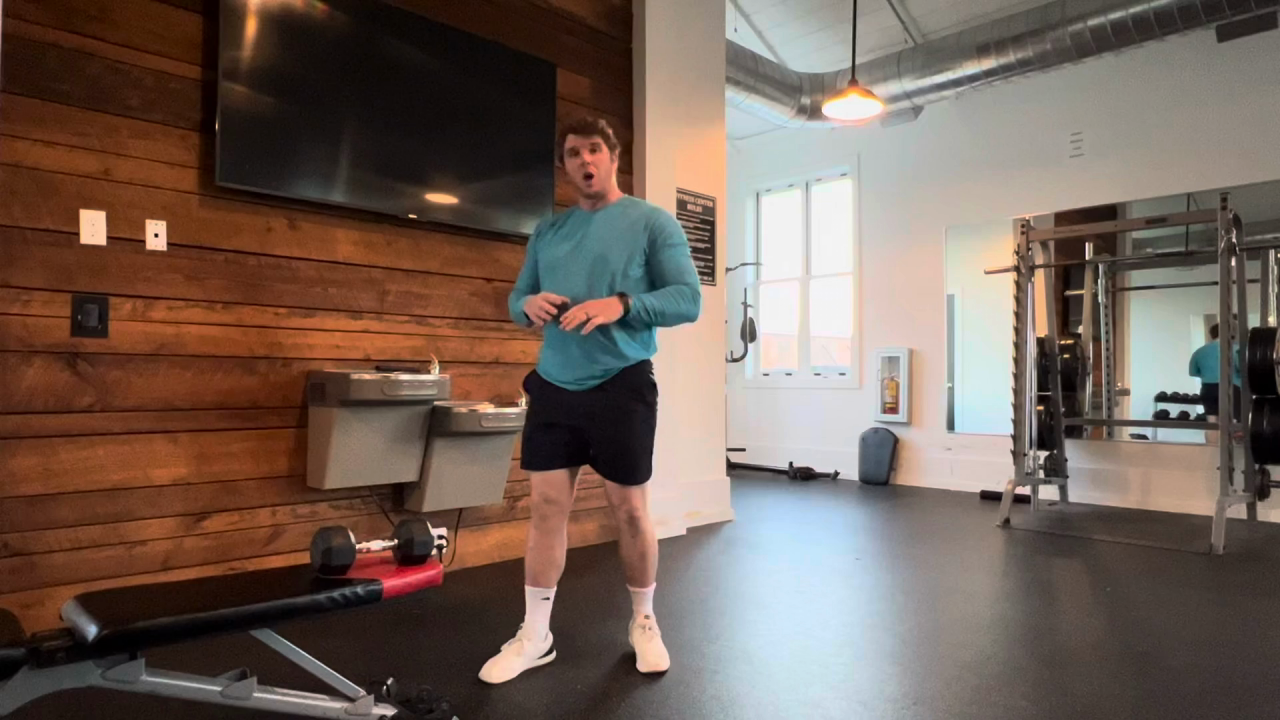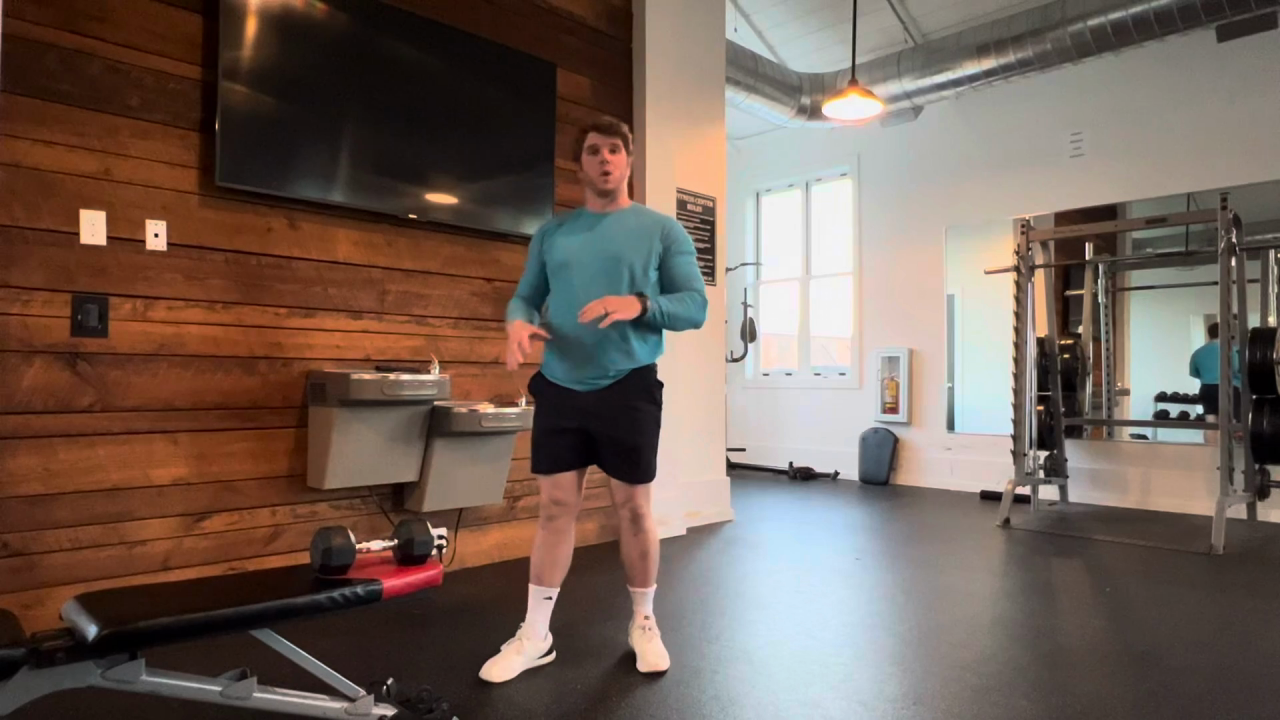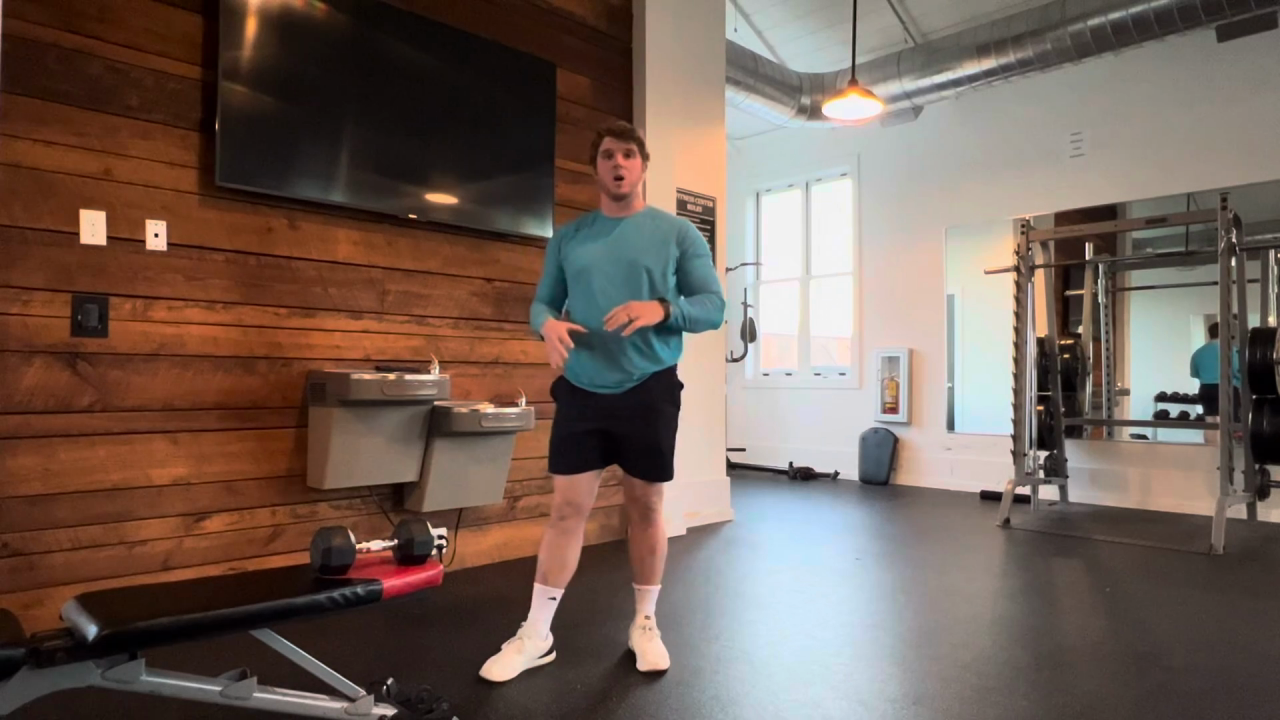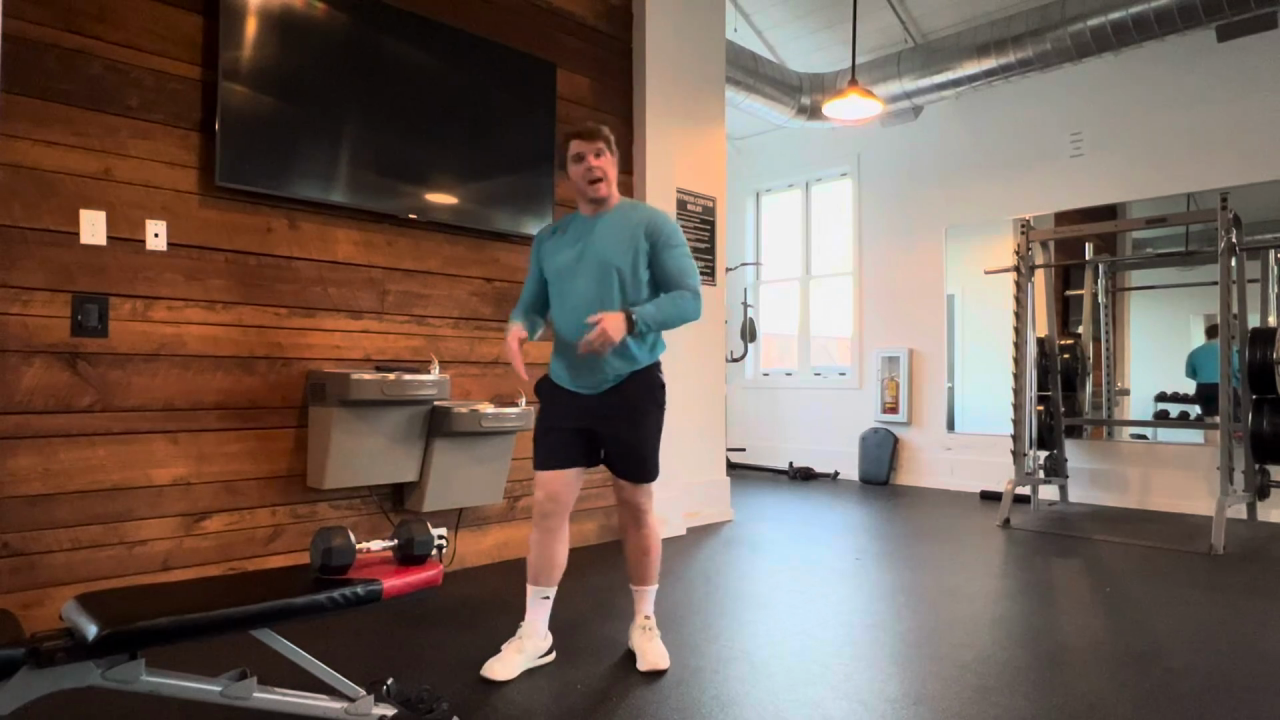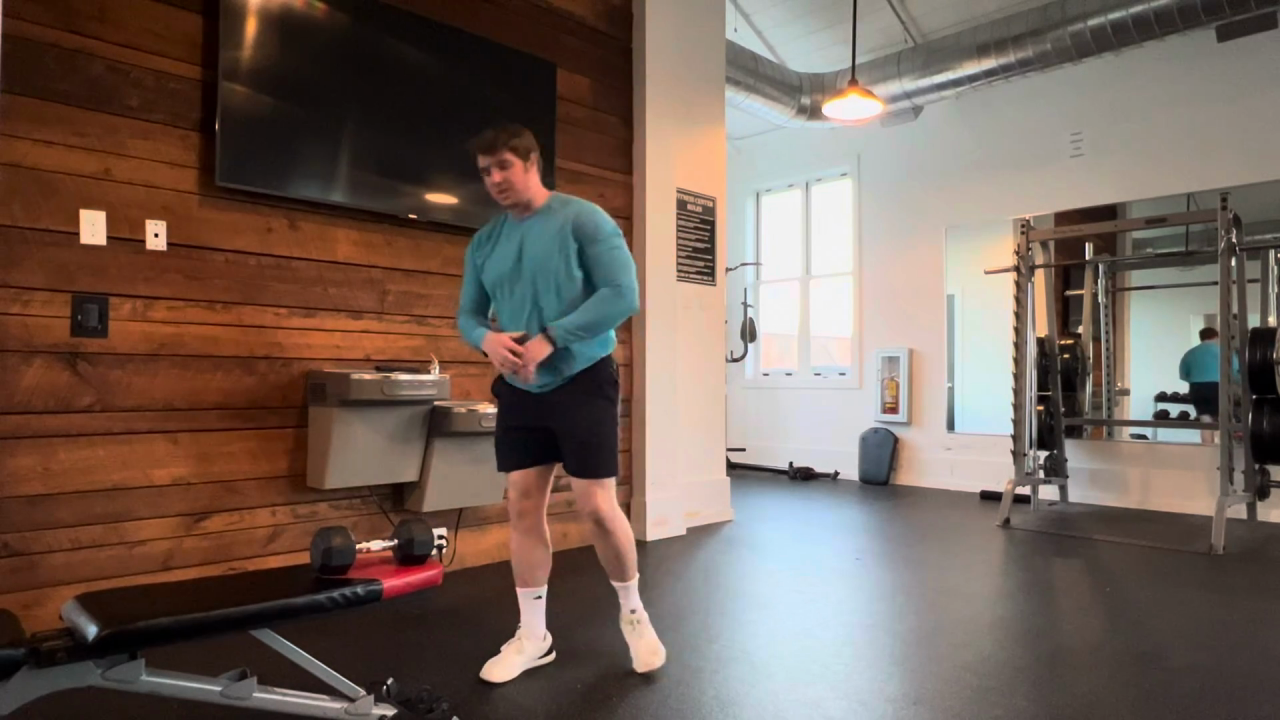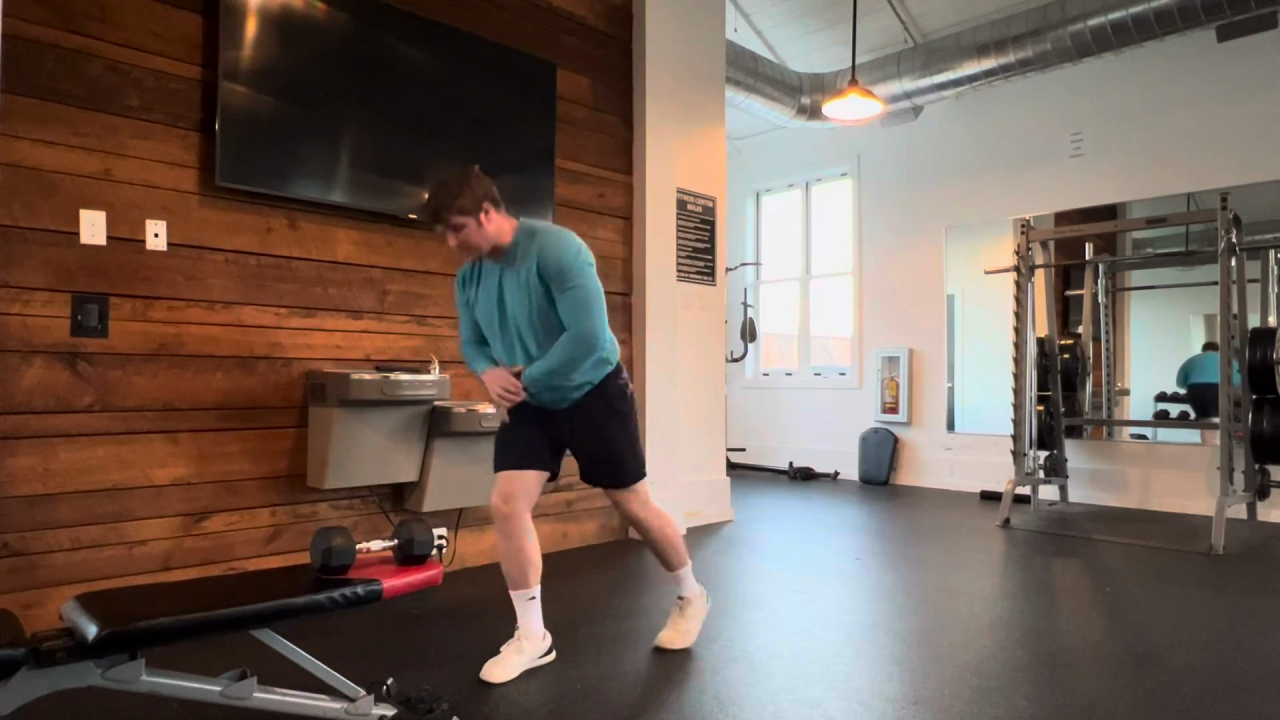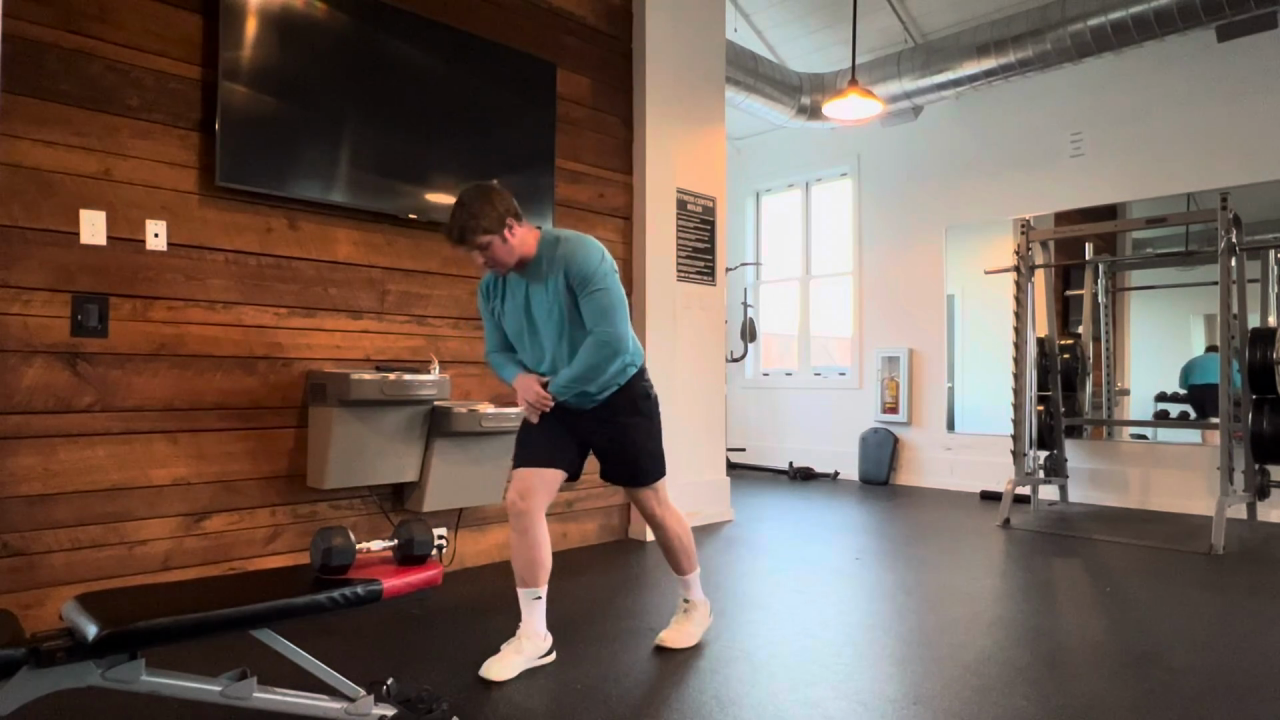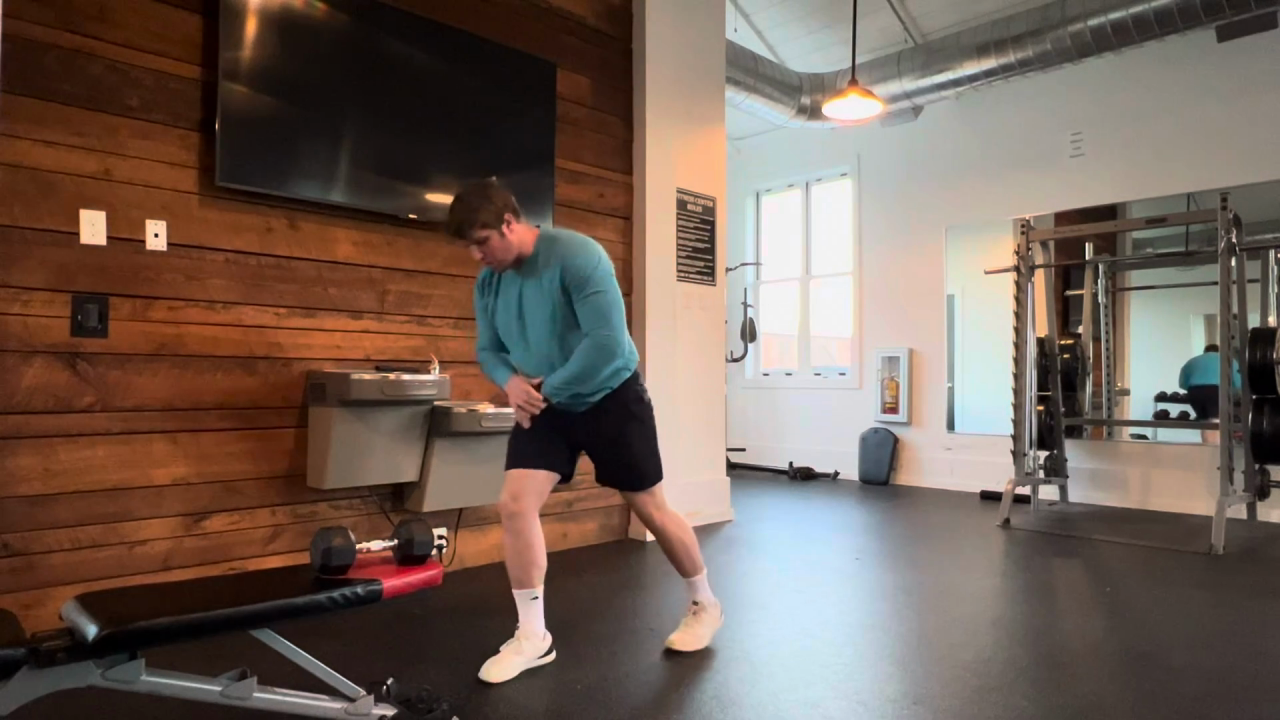
dt=0.5s
person 1, frame 1
left shoulder: (653, 223)
right shoulder: (547, 232)
left elbow: (688, 300)
right elbow: (518, 296)
left wrist: (620, 305)
right wrist: (527, 305)
left hip: (622, 385)
right hip: (553, 386)
left knee: (629, 509)
right knee: (545, 507)
left ankle: (644, 622)
right ankle: (534, 635)
person 1, frame 2
left shoulder: (662, 230)
right shoulder: (551, 233)
left elbow: (695, 306)
right elbow: (526, 296)
left wrist: (639, 304)
right wrist: (518, 322)
left hip: (629, 387)
right hip: (560, 388)
left knee: (634, 508)
right knee: (554, 509)
left ankle: (643, 624)
right ankle: (535, 635)
person 1, frame 3
left shoulder: (678, 233)
right shoulder: (568, 238)
left elbow: (713, 306)
right elbow: (542, 301)
left wrist: (662, 309)
right wrist: (548, 324)
left hip: (649, 389)
right hip: (581, 390)
left knee: (645, 507)
right knee: (566, 510)
left ankle: (644, 623)
right ankle: (536, 635)
person 1, frame 4
left shoulder: (652, 225)
right shoulder: (549, 239)
left elbow: (688, 300)
right elbow: (531, 304)
left wrist: (629, 319)
right wrist: (518, 328)
left hip: (632, 386)
right hip: (564, 389)
left knee: (636, 508)
right knee: (548, 505)
left ankle: (644, 624)
right ankle: (535, 634)
person 1, frame 5
left shoulder: (584, 219)
right shoulder: (484, 244)
left elbow: (623, 296)
right elbow: (468, 315)
left wrist: (550, 338)
right wrist: (488, 338)
left hip: (583, 380)
right hip: (520, 389)
left knee: (596, 506)
right knee: (523, 506)
left ankle: (632, 614)
right ankle: (533, 635)
person 1, frame 6
left shoulder: (557, 249)
right shoulder: (469, 278)
left elbow: (588, 336)
right elbow: (472, 344)
left wrist: (525, 379)
right wrist: (488, 372)
left hip: (594, 393)
right hip: (530, 406)
left knee: (633, 505)
right knee: (506, 507)
left ankle: (689, 595)
right ankle: (532, 636)
person 1, frame 7
left shoulder: (579, 255)
right shoulder: (492, 287)
left elbow: (613, 339)
right elbow: (497, 350)
left wrist: (555, 388)
right wrist: (519, 378)
left hip: (618, 394)
right hip: (553, 405)
left knee: (652, 505)
right knee: (522, 503)
left ankle: (695, 603)
right ankle: (533, 636)
person 1, frame 8
left shoulder: (576, 255)
right shoulder: (488, 284)
left elbow: (609, 341)
right elbow: (488, 349)
left wrist: (548, 389)
right wrist: (510, 380)
left hip: (612, 397)
right hip: (547, 407)
left knee: (650, 509)
right knee: (514, 505)
left ankle: (704, 604)
right ankle: (532, 637)
